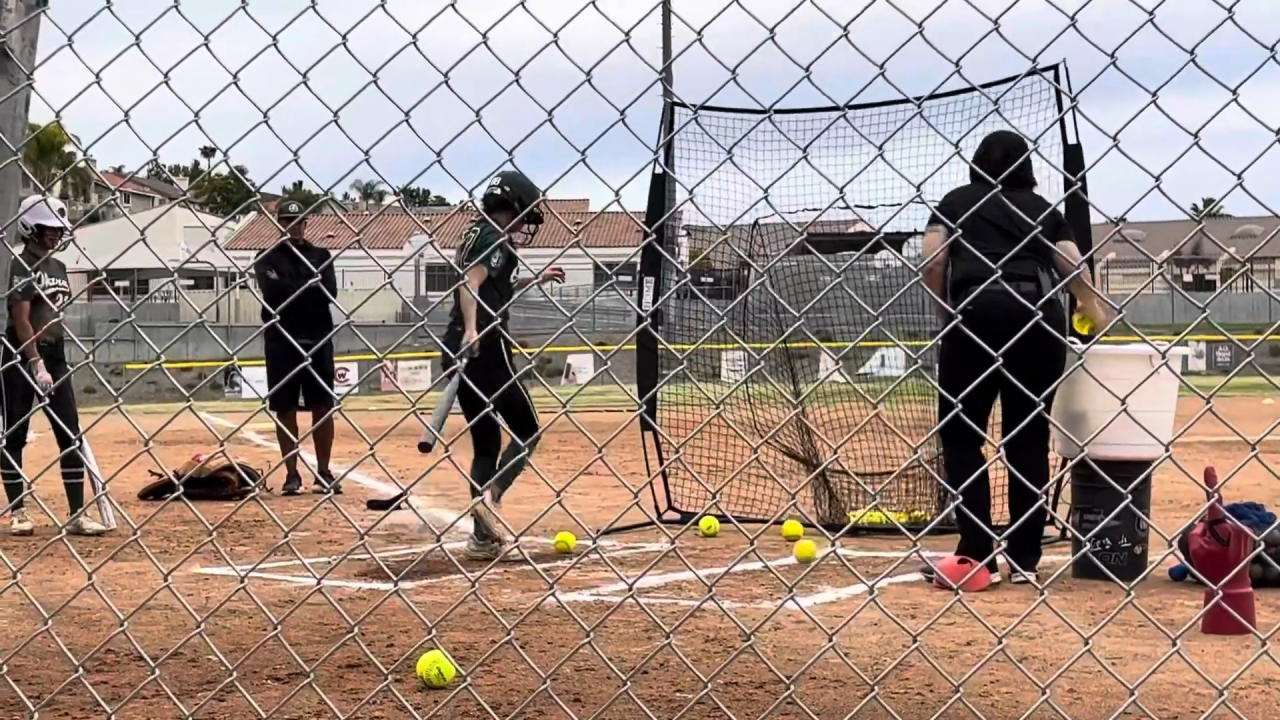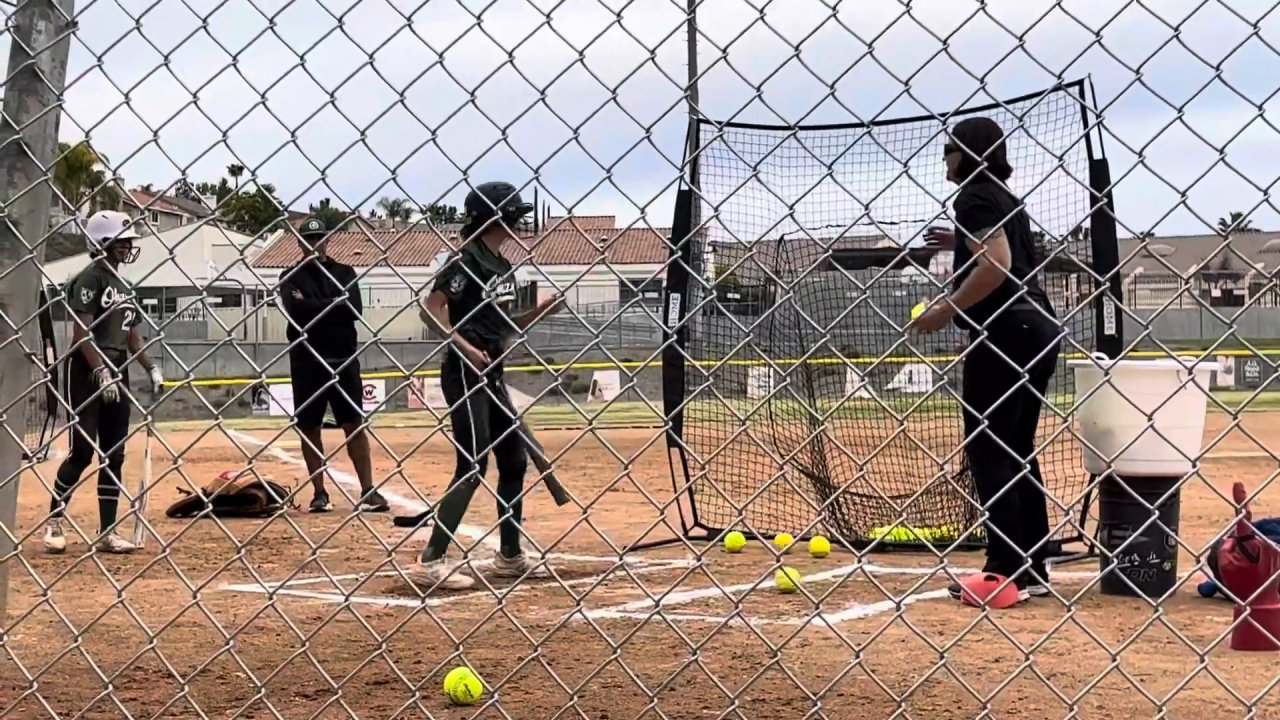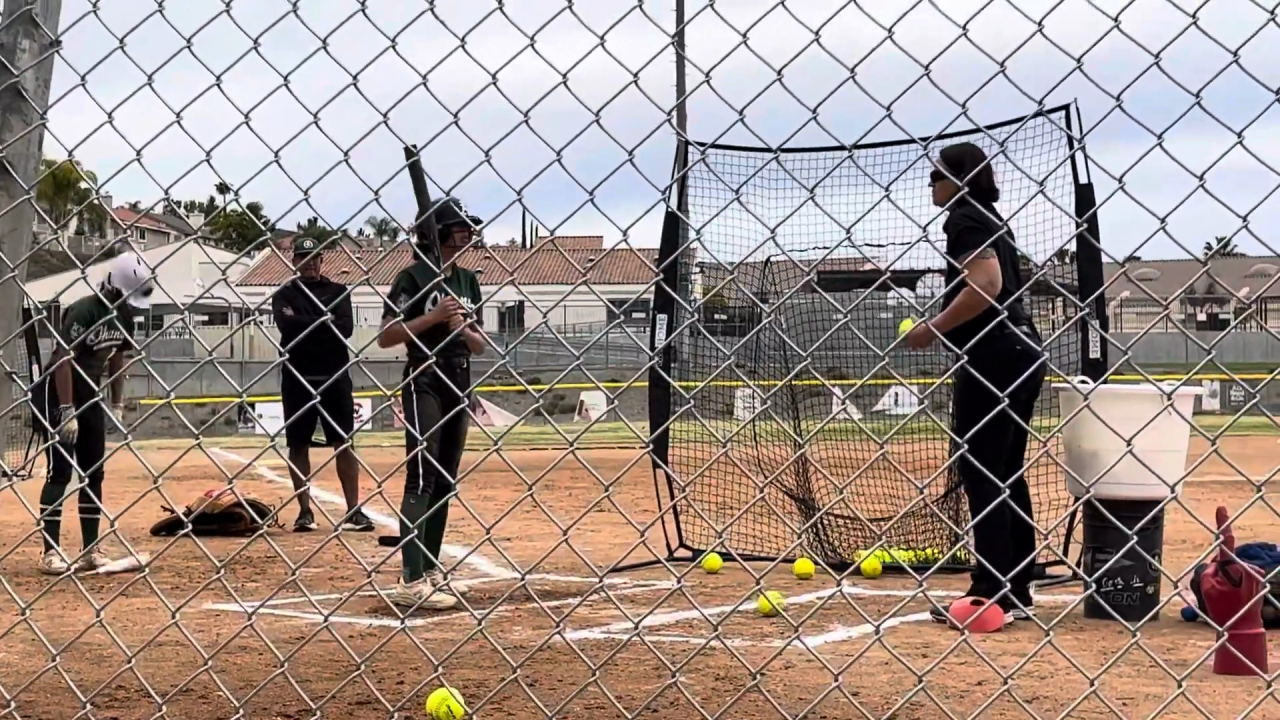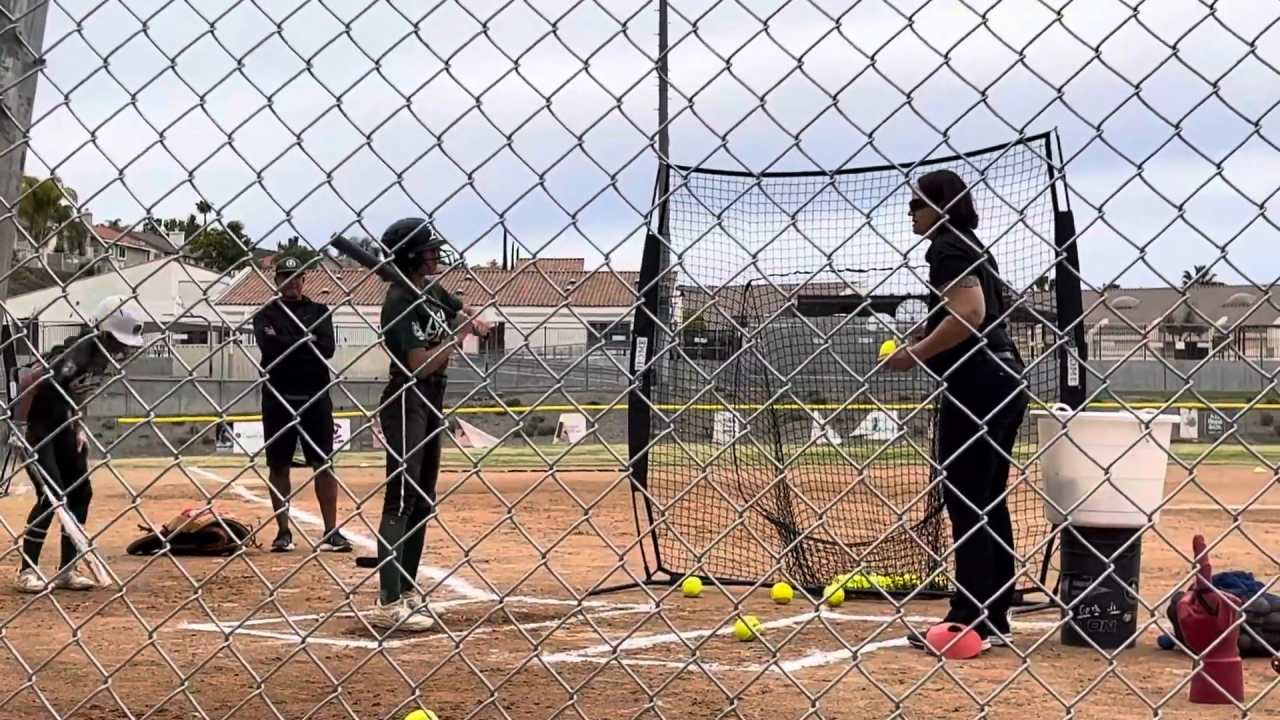
dt=1s
person 1, frame 1
left shoulder: (956, 201)
right shoulder: (1042, 208)
left elbow: (931, 263)
right elbow: (1076, 270)
left wrist: (948, 312)
right wrist: (1099, 316)
left hip: (979, 311)
right hip: (1040, 314)
left knee: (960, 433)
right knee: (1029, 436)
left ankle: (977, 554)
right ankle: (1024, 558)
person 1, frame 2
left shoulder: (973, 197)
right shoulder: (1006, 199)
left elbow: (997, 267)
left wrist: (946, 309)
right wrist: (960, 246)
left hip: (1004, 332)
right hip: (1038, 328)
left knee: (988, 451)
right knee: (1018, 451)
left ankle: (1006, 573)
right ankle: (1032, 568)
person 1, frame 3
left shoulder: (966, 218)
right shoulder: (991, 219)
left elbow: (987, 286)
left wrist: (933, 328)
left hip: (992, 355)
right hip: (1019, 351)
left knee: (979, 472)
right knee: (1006, 474)
left ankle: (991, 595)
right ankle: (1015, 591)
person 1, frame 4
left shoulder: (947, 246)
right shoulder: (972, 246)
left elbow: (970, 314)
left wrist: (915, 353)
right wrist: (924, 345)
left hip: (976, 382)
right hip: (1002, 378)
left knee: (964, 500)
right knee: (987, 501)
left ankle: (969, 622)
right ankle: (993, 617)
person 2, frame 1
left shoulder: (475, 233)
right shoulder: (496, 238)
right elbow: (469, 283)
left wrist: (536, 278)
right wrist: (471, 328)
left hip: (463, 350)
right hip: (485, 348)
left knee: (487, 443)
right knee: (527, 432)
left ankle: (484, 537)
right ankle: (488, 500)
person 2, frame 2
left shoulder: (503, 264)
right shoulder: (466, 258)
right elbow: (431, 309)
left wrist: (542, 310)
right wrist: (465, 349)
left hip: (490, 373)
right hip: (464, 372)
left knee: (514, 462)
right knee: (473, 466)
left ankle: (510, 556)
right ankle: (431, 561)
person 2, frame 3
left shoulder: (468, 280)
right shoulder: (413, 277)
left elbow: (480, 345)
right elbow: (385, 337)
left wrist: (465, 329)
right wrist: (434, 316)
left hip: (459, 383)
right hip: (423, 383)
left knee: (445, 482)
right knee: (421, 481)
left ankle: (430, 570)
right ankle: (410, 582)
person 2, frame 4
left shoulder: (433, 290)
right shoulder: (399, 301)
left elbow: (468, 315)
right elbow: (422, 364)
left wrist: (475, 320)
right wrist: (459, 332)
left hip: (430, 403)
right hip: (406, 403)
left knee: (424, 503)
right knee: (401, 501)
left ankle: (407, 591)
right ankle: (389, 604)
person 3, frame 1
left shoulder: (58, 267)
left wrist: (52, 359)
right wrist: (36, 364)
left hip: (53, 357)
left knee: (70, 435)
left ankle: (77, 514)
person 3, frame 2
left shoulder: (125, 285)
right shoulder: (87, 280)
right elbow: (81, 332)
left wrist: (152, 369)
right wrist: (101, 373)
left hip: (116, 373)
right hip: (86, 372)
left knee: (114, 455)
right knee: (81, 452)
left ankle: (107, 532)
right ankle: (54, 522)
person 3, frame 3
left shoulder: (124, 316)
right shoulder: (83, 311)
right elbow: (62, 362)
left wrist: (117, 404)
right wrist: (66, 412)
left hip: (90, 397)
right hip: (57, 395)
left knee: (93, 473)
right knee: (60, 471)
left ankle: (91, 550)
right ankle: (50, 552)
person 3, frame 4
left shoulder: (101, 354)
right shoulder: (79, 351)
right elbow: (29, 380)
left wrist: (78, 428)
right wrist: (23, 426)
left hip: (62, 423)
right hip: (35, 420)
left knee: (80, 491)
right knee: (51, 496)
left ankle: (67, 570)
right ankle: (27, 571)
person 4, frame 1
left shoulder: (321, 256)
right shoulder: (267, 258)
left elbow: (330, 293)
right elbow: (271, 290)
left wrist: (291, 290)
right wrist: (309, 286)
left hip: (317, 341)
right hip: (281, 342)
left knee: (323, 408)
right knee: (285, 410)
left ankle: (323, 472)
right ankle: (292, 474)
person 4, frame 2
left shoulder: (345, 272)
right shoulder: (291, 277)
left elbow: (355, 310)
right elbow: (297, 309)
left wrist: (317, 310)
right wrist: (334, 304)
left hip: (343, 359)
right hip: (307, 361)
left knee: (355, 425)
right knee: (309, 427)
left ankle: (368, 492)
right ankle: (319, 492)
person 4, frame 3
left shoulder: (338, 291)
right shoulder: (284, 294)
left elbow: (345, 328)
right elbow: (288, 326)
left wrist: (306, 325)
right wrist: (325, 322)
left hip: (334, 376)
right hip: (298, 378)
left knee: (344, 443)
right knee: (298, 445)
left ankle: (353, 511)
right ankle: (305, 511)
person 4, frame 4
left shoulder: (320, 311)
right shoulder: (266, 314)
left elbow: (327, 349)
right elbow: (269, 345)
left wrist: (287, 345)
right wrist: (307, 341)
left hip: (315, 397)
right hip: (278, 398)
left knee: (323, 464)
right knee: (278, 466)
left ankle: (331, 532)
right ankle: (283, 531)
